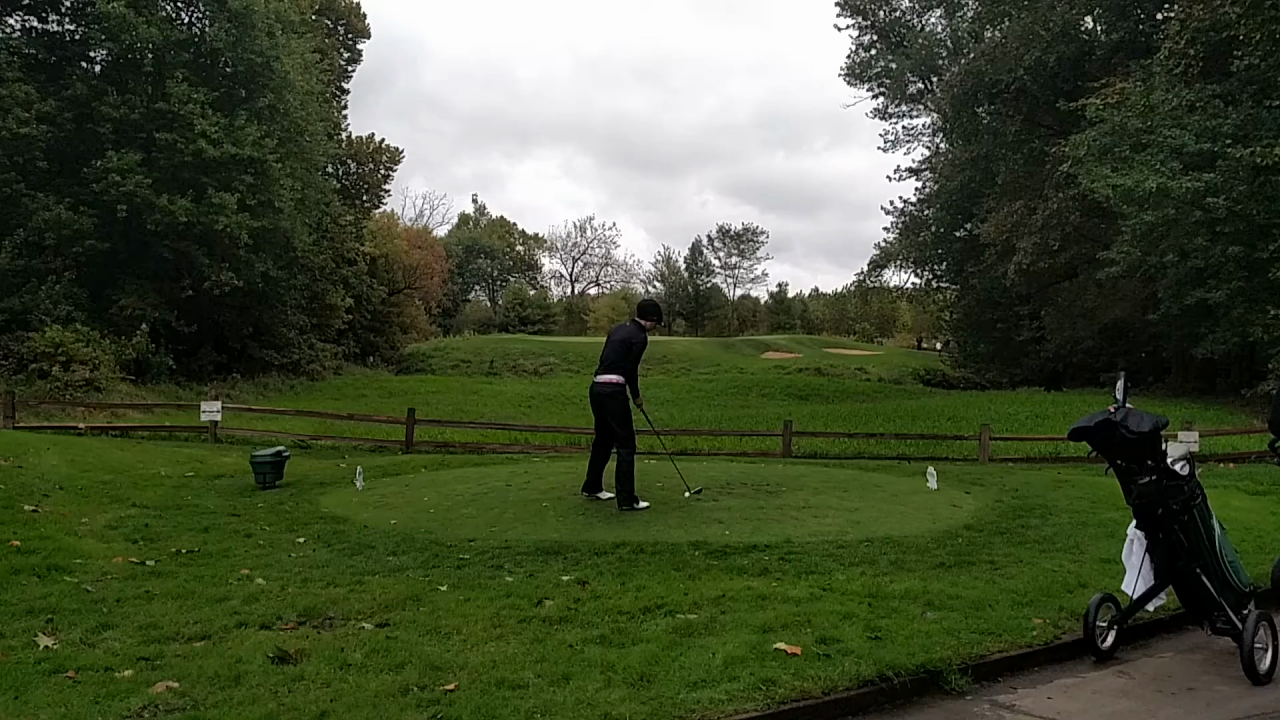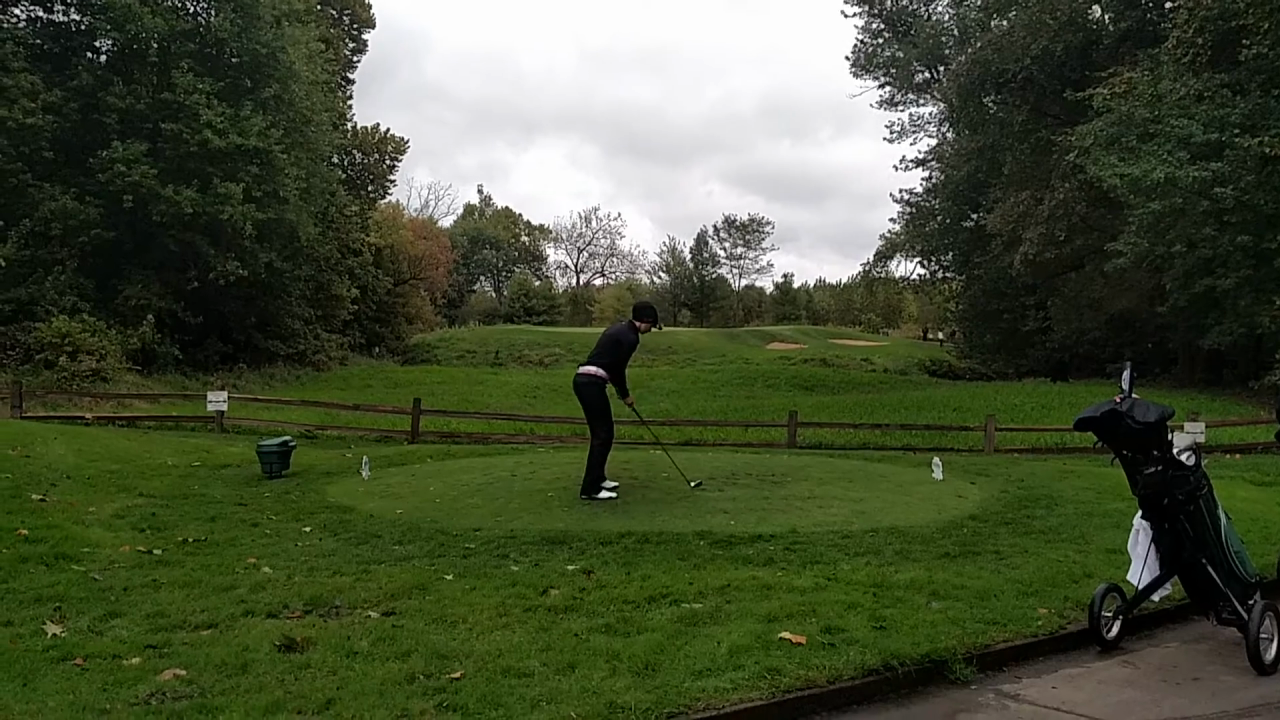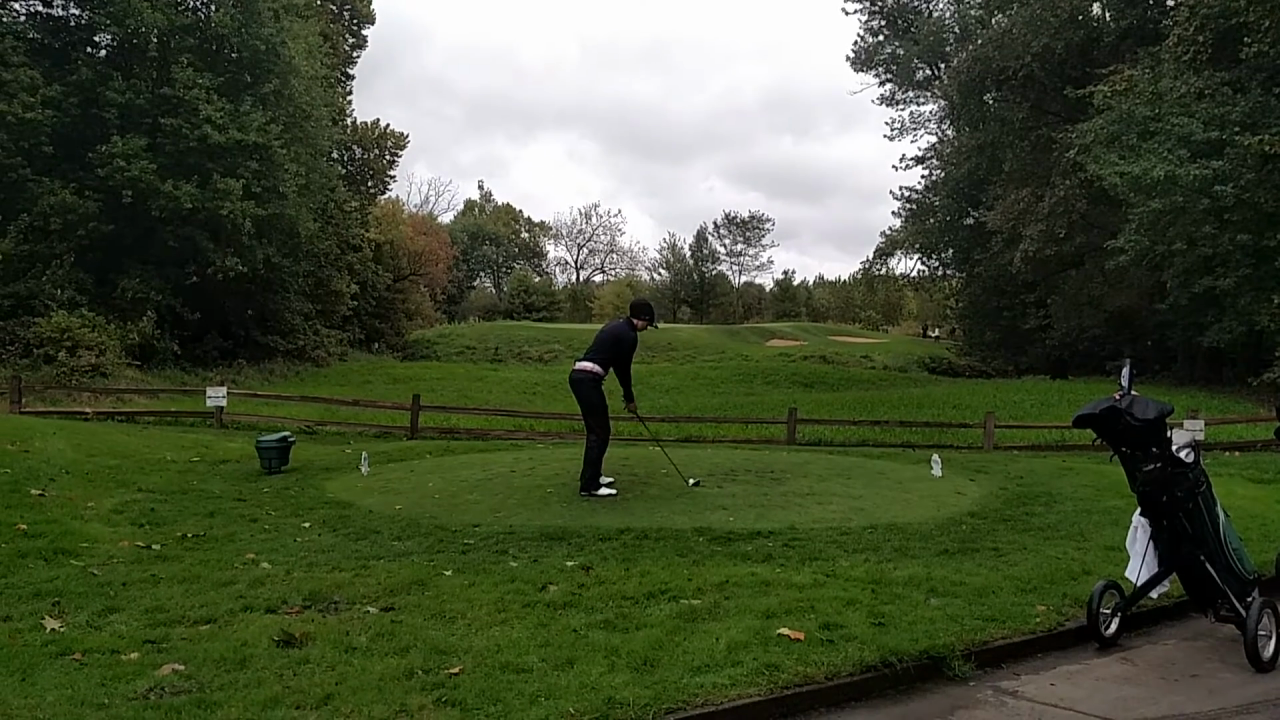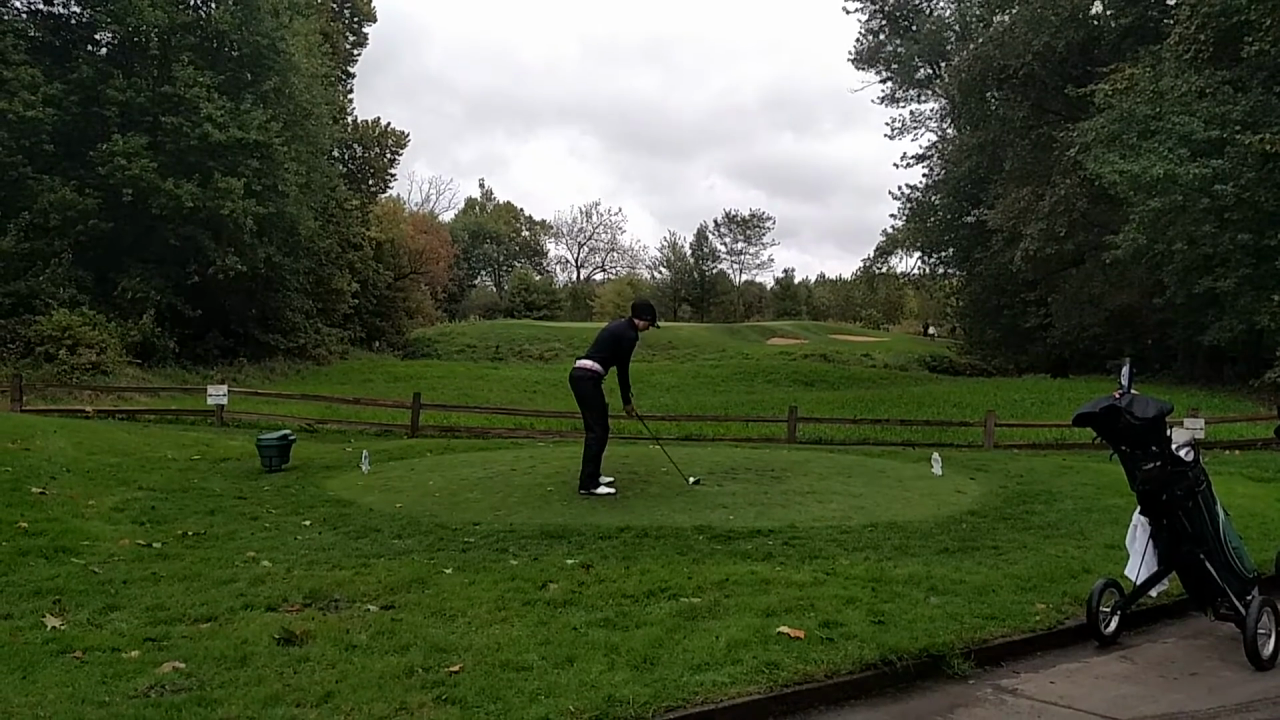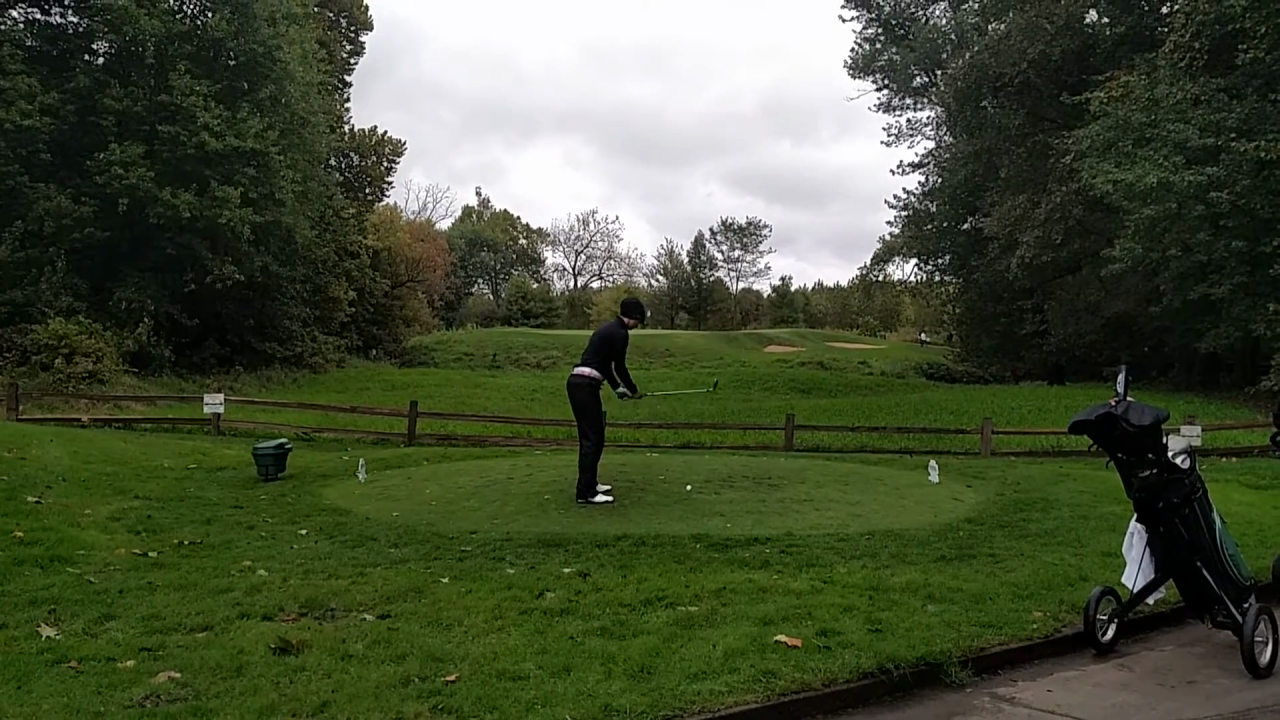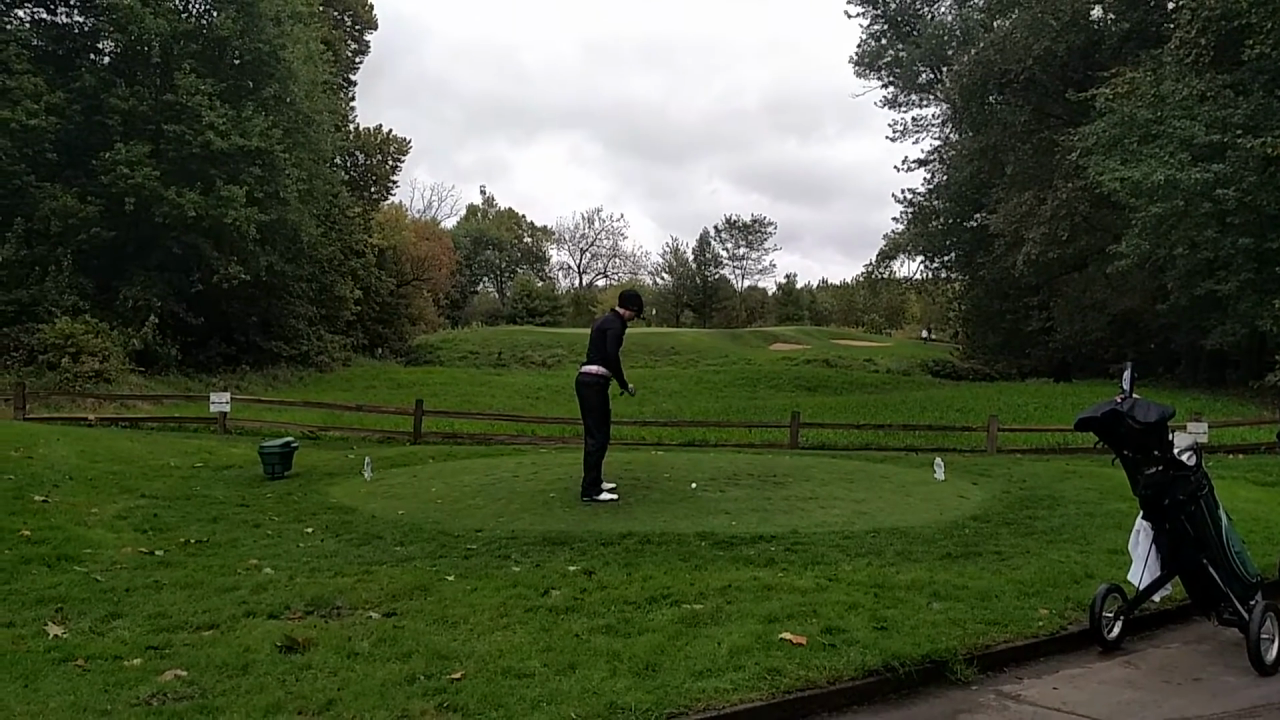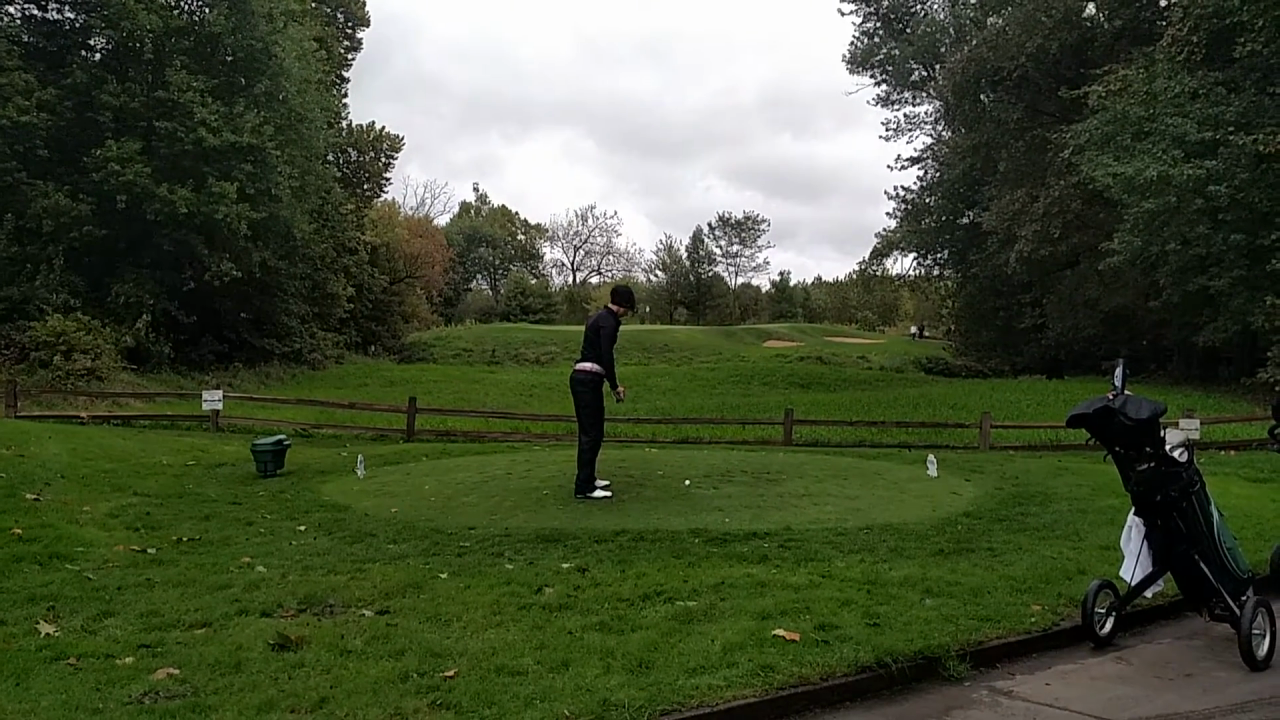
dt=0.7s
person 1, frame 1
left shoulder: (618, 329)
right shoulder: (639, 337)
right elbow: (630, 369)
right wrist: (636, 395)
left hip: (597, 387)
right hip: (612, 391)
left knee: (603, 439)
right knee: (626, 444)
left ankle: (592, 486)
right ankle: (627, 499)
person 1, frame 2
left shoulder: (619, 328)
right shoulder: (630, 337)
right elbow: (618, 369)
left wrist: (620, 391)
right wrist: (625, 394)
left hip: (583, 379)
right hip: (592, 383)
left knee: (600, 432)
right knee: (604, 434)
left ankle: (597, 478)
right ankle: (590, 488)
person 1, frame 3
left shoulder: (617, 325)
right shoulder: (629, 335)
right elbow: (624, 368)
left wrist: (626, 394)
right wrist: (630, 399)
left hip: (580, 376)
right hip: (588, 379)
left knee: (596, 429)
right knee: (600, 431)
left ankle: (591, 476)
right ankle: (590, 485)
person 1, frame 4
left shoulder: (620, 326)
right shoulder: (628, 334)
left elbow: (619, 365)
right elbow: (622, 369)
left wrist: (627, 394)
right wrist: (627, 401)
left hip: (581, 375)
right hip: (588, 377)
left knee: (596, 428)
right knee: (598, 430)
left ankle: (592, 475)
right ankle: (588, 484)
person 1, frame 5
left shoulder: (608, 328)
right shoulder: (620, 333)
right elbow: (620, 366)
left wrist: (618, 388)
right wrist: (633, 390)
left hip: (578, 382)
right hip: (586, 385)
left knee: (590, 436)
right knee: (593, 437)
left ankle: (589, 483)
right ankle: (585, 492)
person 1, frame 6
left shoulder: (604, 320)
right shoulder: (615, 324)
right elbow: (612, 356)
left wrist: (618, 379)
right wrist: (624, 383)
left hip: (587, 379)
right hip: (594, 382)
left knee: (596, 433)
right knee: (598, 435)
left ankle: (594, 481)
right ankle: (590, 490)
person 1, frame 7
left shoulder: (598, 317)
right shoulder: (608, 321)
right elbow: (606, 355)
left wrist: (611, 382)
right wrist: (614, 385)
left hip: (583, 376)
right hip: (588, 379)
left knee: (590, 431)
right knee: (592, 432)
left ankle: (587, 479)
right ankle: (584, 487)
